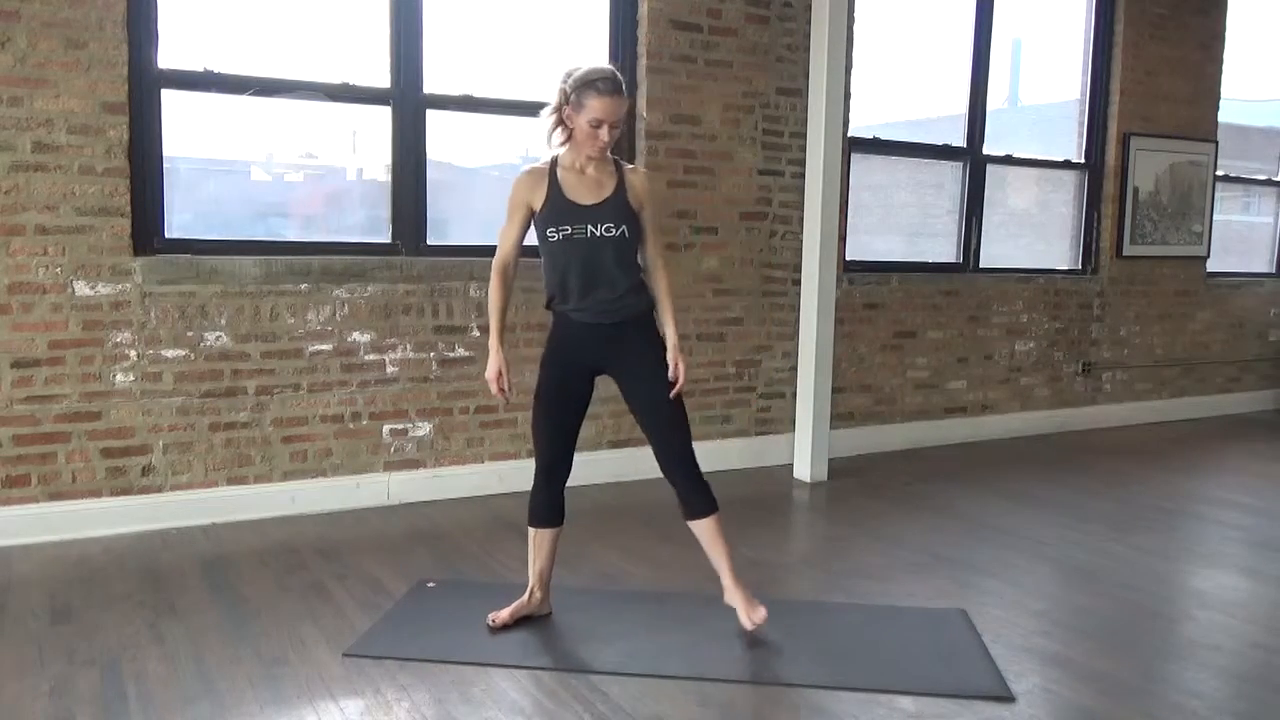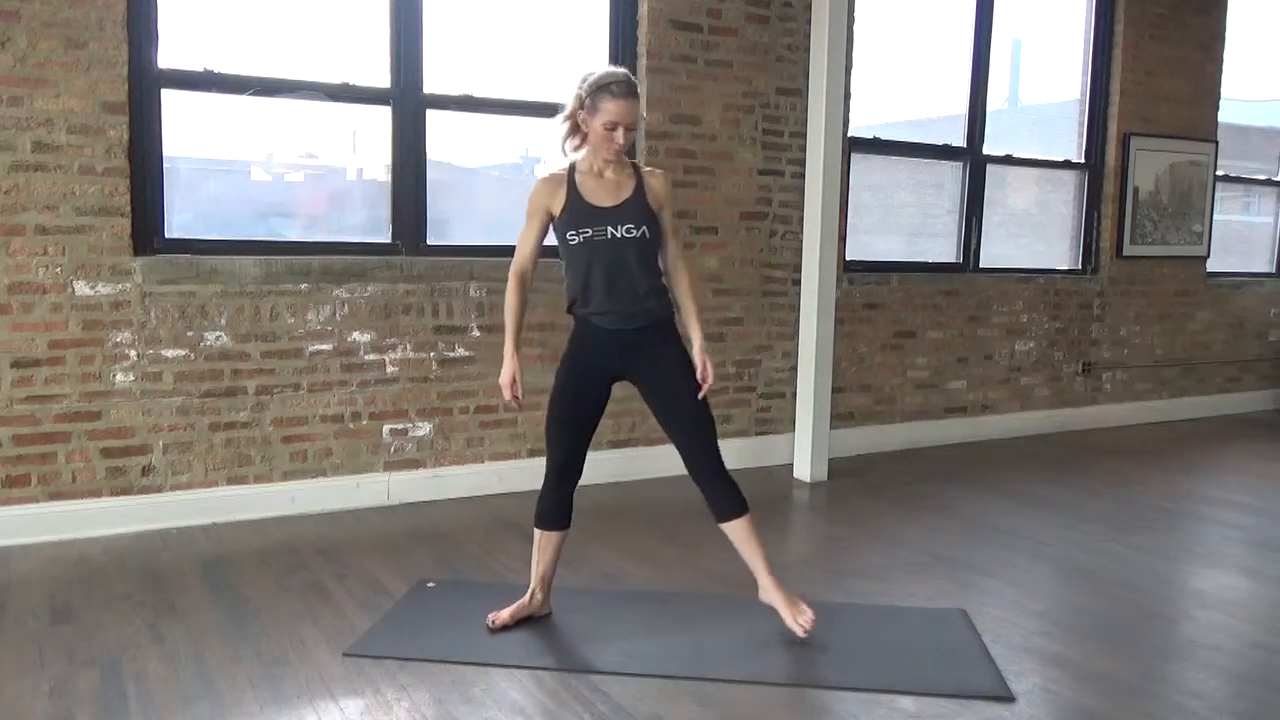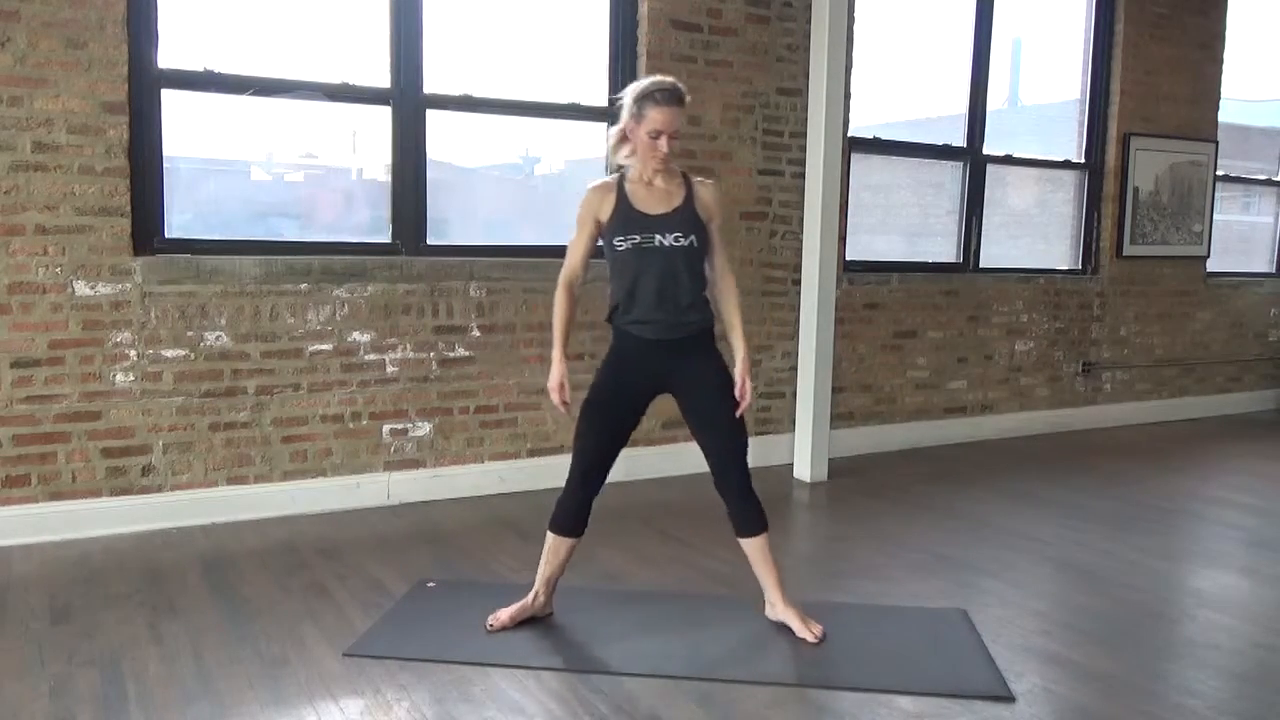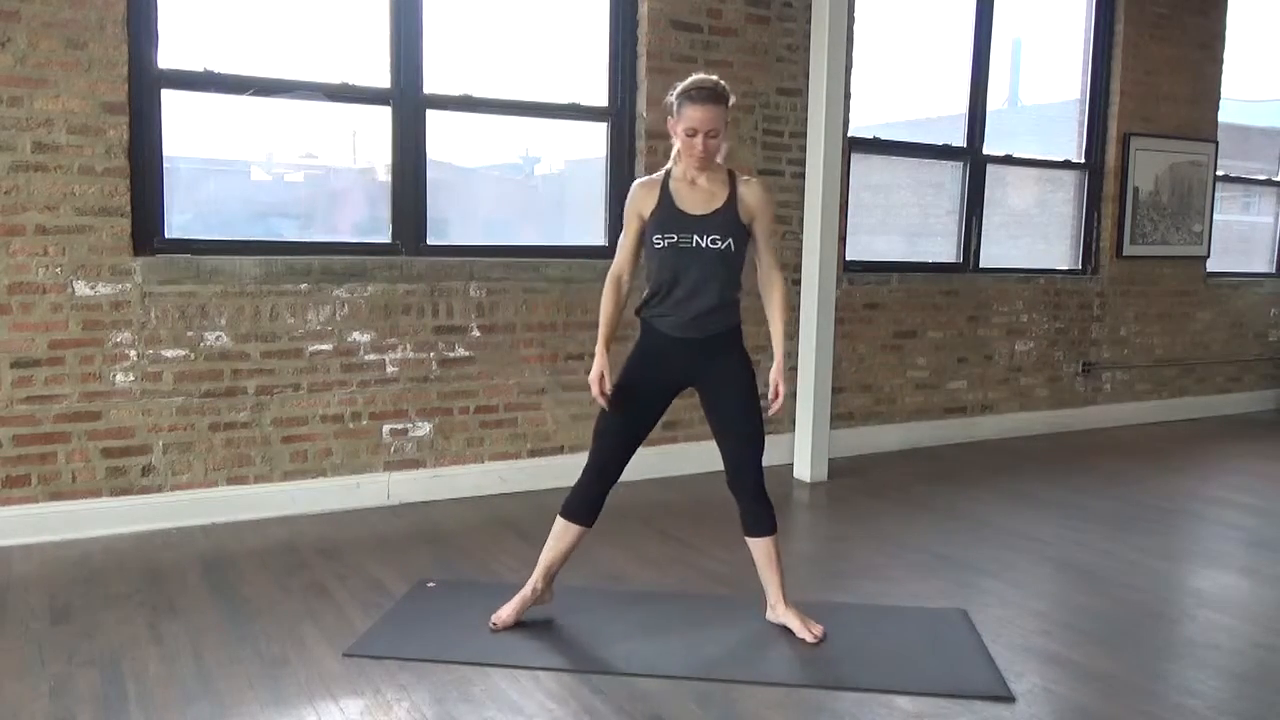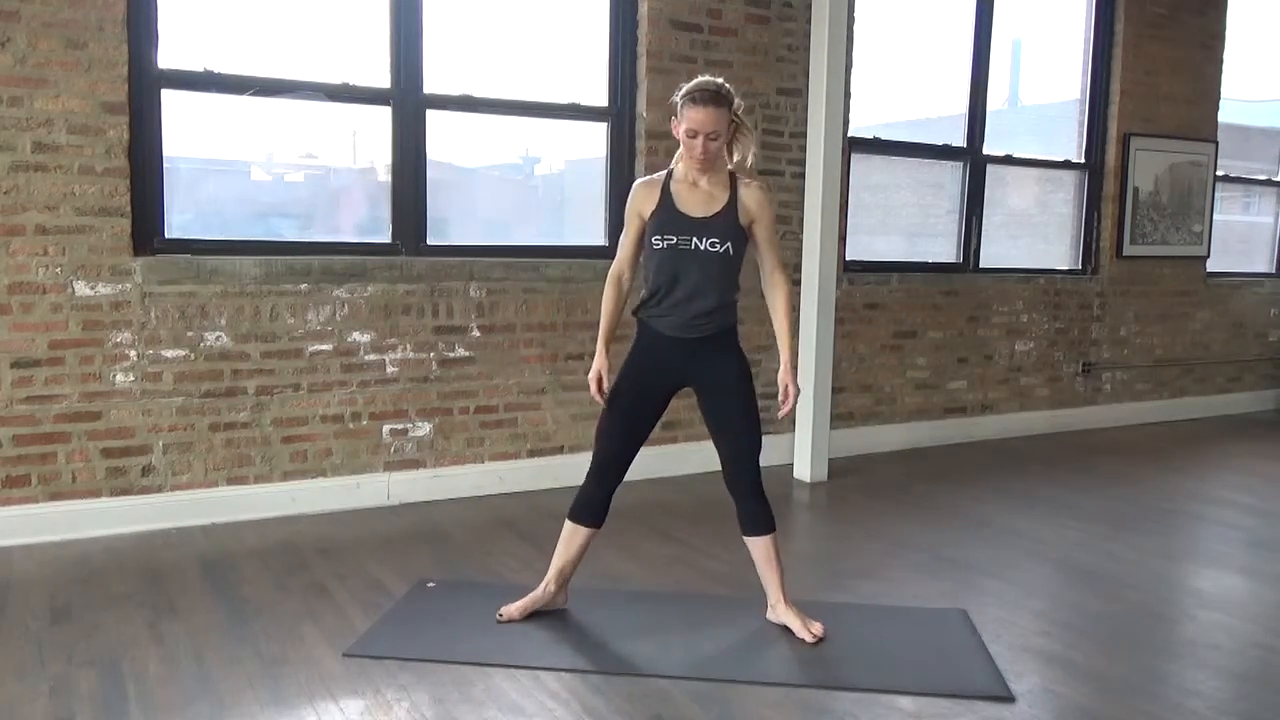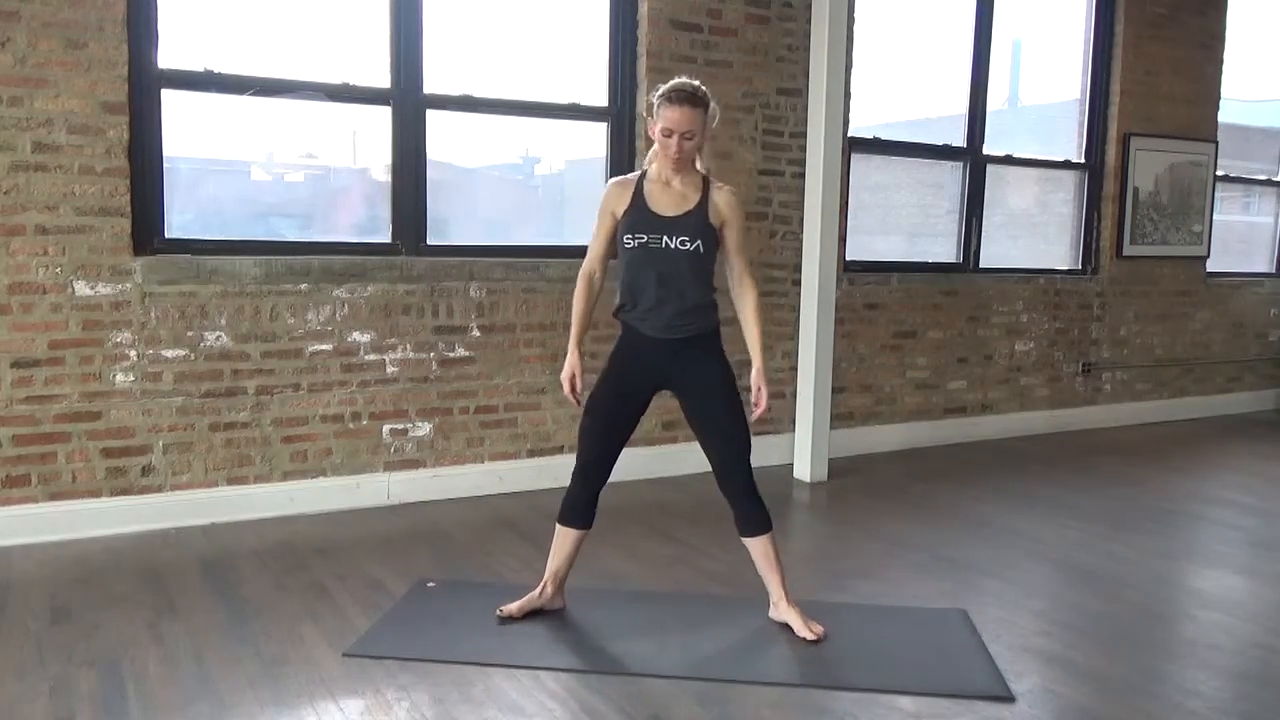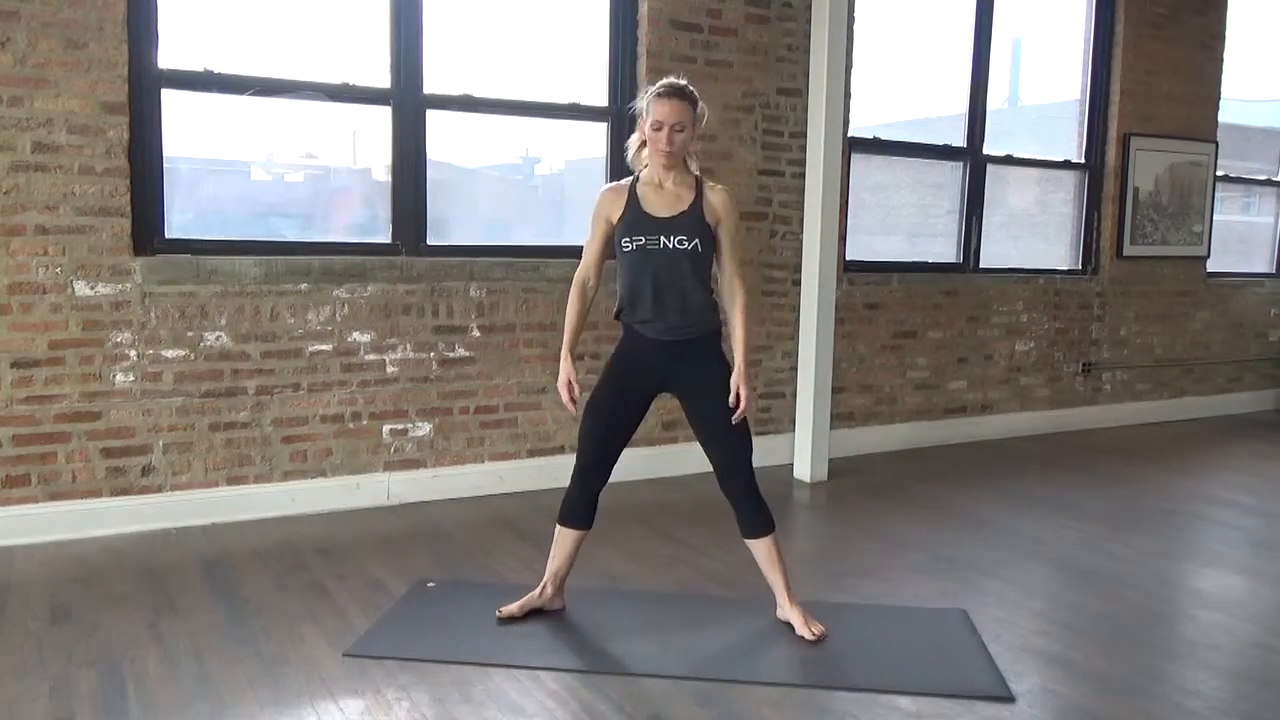
dt=0.2s
person 1, frame 1
left shoulder: (635, 182)
right shoulder: (534, 183)
left elbow: (653, 262)
right elbow: (503, 266)
left wrist: (672, 339)
right wrist: (495, 346)
left hip: (634, 336)
right hip: (570, 339)
left knee: (680, 462)
right knee: (550, 468)
left ankle: (732, 586)
right ankle: (535, 594)
person 1, frame 2
left shoulder: (652, 184)
right shoulder: (553, 190)
left elbow: (673, 265)
right elbow: (521, 272)
left wrist: (698, 342)
right wrist: (511, 352)
left hip: (655, 341)
right hip: (590, 343)
left knee: (706, 465)
right knee: (560, 470)
left ankle: (769, 585)
right ankle: (537, 595)
person 1, frame 3
left shoulder: (704, 194)
right shoulder: (602, 198)
left elbow: (722, 277)
right elbow: (571, 280)
left wrist: (741, 355)
right wrist: (559, 357)
left hip: (696, 355)
right hip: (632, 353)
left knee: (733, 479)
right knee: (583, 477)
left ankle: (777, 601)
right ankle: (539, 595)
person 1, frame 4
left shoulder: (749, 195)
right shoulder: (646, 192)
left elbow: (770, 278)
right elbow: (620, 275)
left wrist: (779, 359)
right wrist: (601, 351)
left hip: (722, 352)
right hip: (658, 348)
left knee: (747, 478)
right knee: (600, 468)
left ankle: (778, 602)
right ankle: (537, 585)
person 1, frame 5
left shoulder: (750, 198)
right shoulder: (648, 192)
left elbow: (773, 279)
right elbow: (621, 273)
left wrist: (786, 360)
right wrist: (601, 349)
left hip: (718, 352)
right hip: (654, 348)
left knee: (745, 477)
right knee: (604, 470)
left ankle: (778, 602)
right ankle: (552, 587)
person 1, frame 6
left shoulder: (721, 201)
right shoulder: (620, 193)
left elbow: (741, 284)
right elbow: (592, 272)
left wrist: (758, 364)
right wrist: (573, 348)
left hip: (699, 353)
right hip: (635, 350)
left knee: (736, 477)
right knee: (588, 470)
left ankle: (782, 601)
right ankle: (550, 589)
person 1, frame 7
left shoulder: (715, 199)
right shoulder: (614, 198)
left elbow: (733, 286)
right elbow: (585, 279)
left wrist: (740, 365)
right wrist: (566, 357)
left hip: (700, 354)
right hip: (636, 352)
left knee: (738, 479)
right knee: (587, 472)
left ankle: (786, 601)
right ankle: (550, 589)
